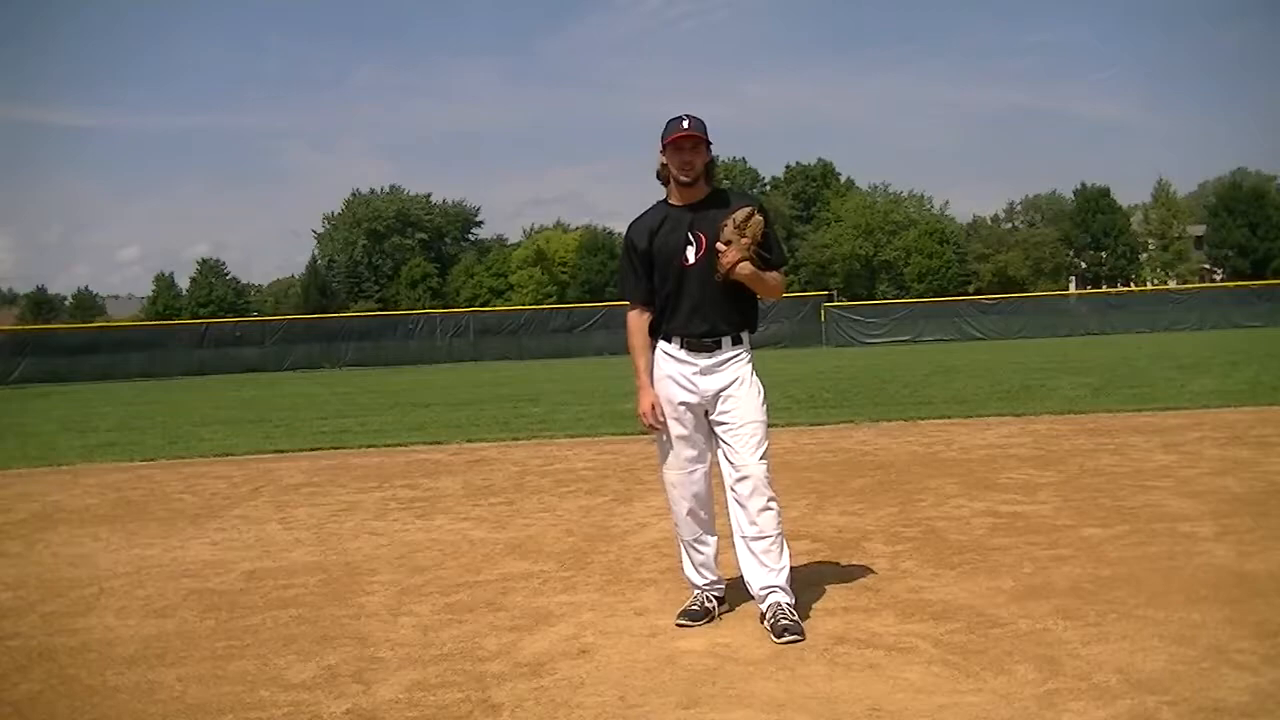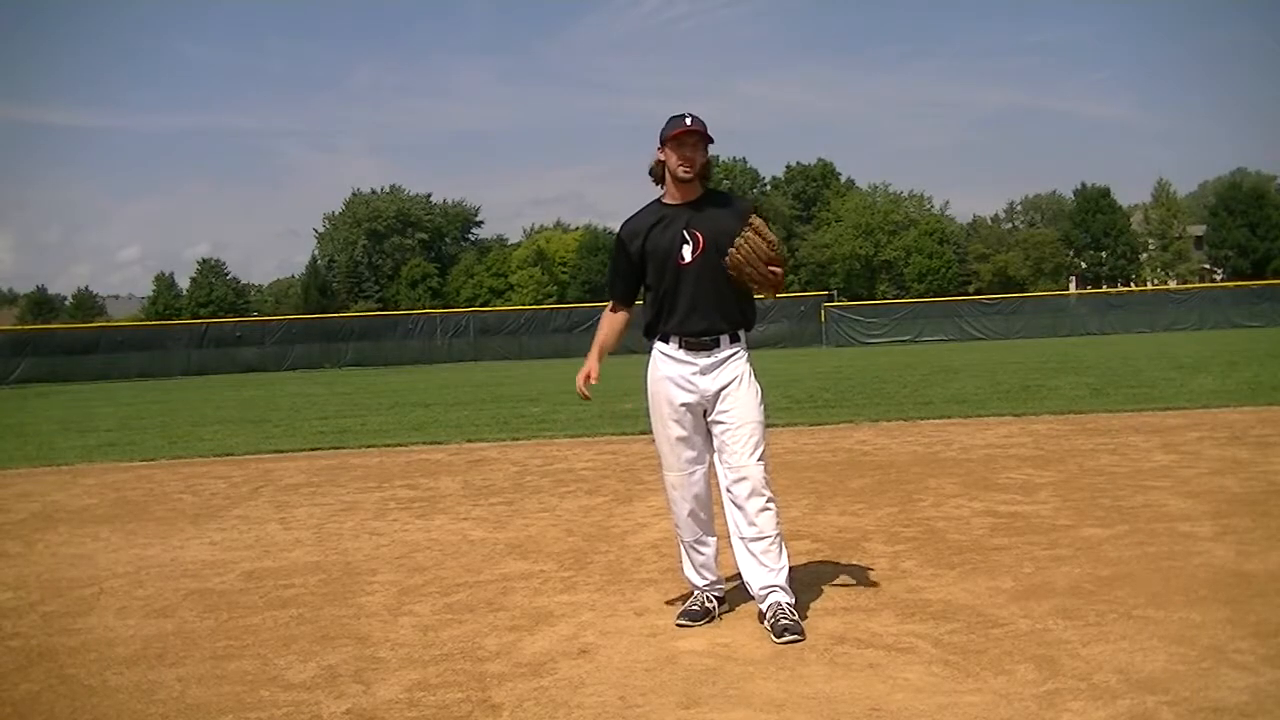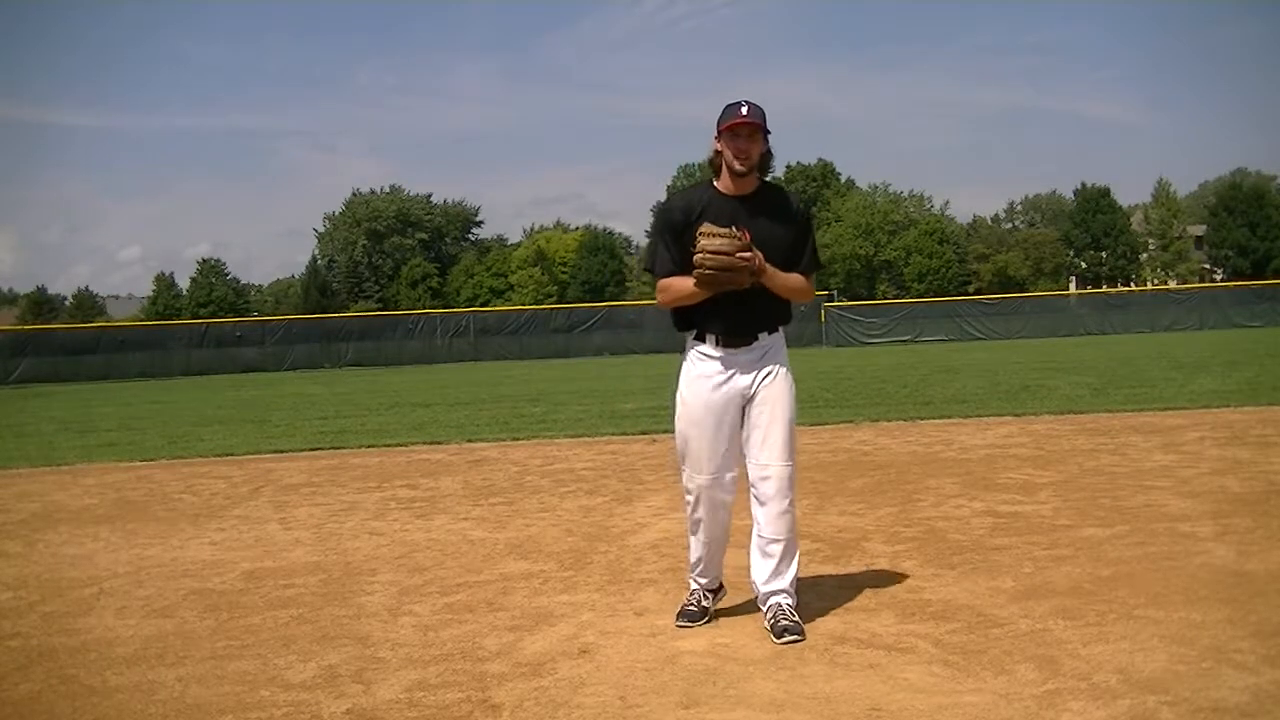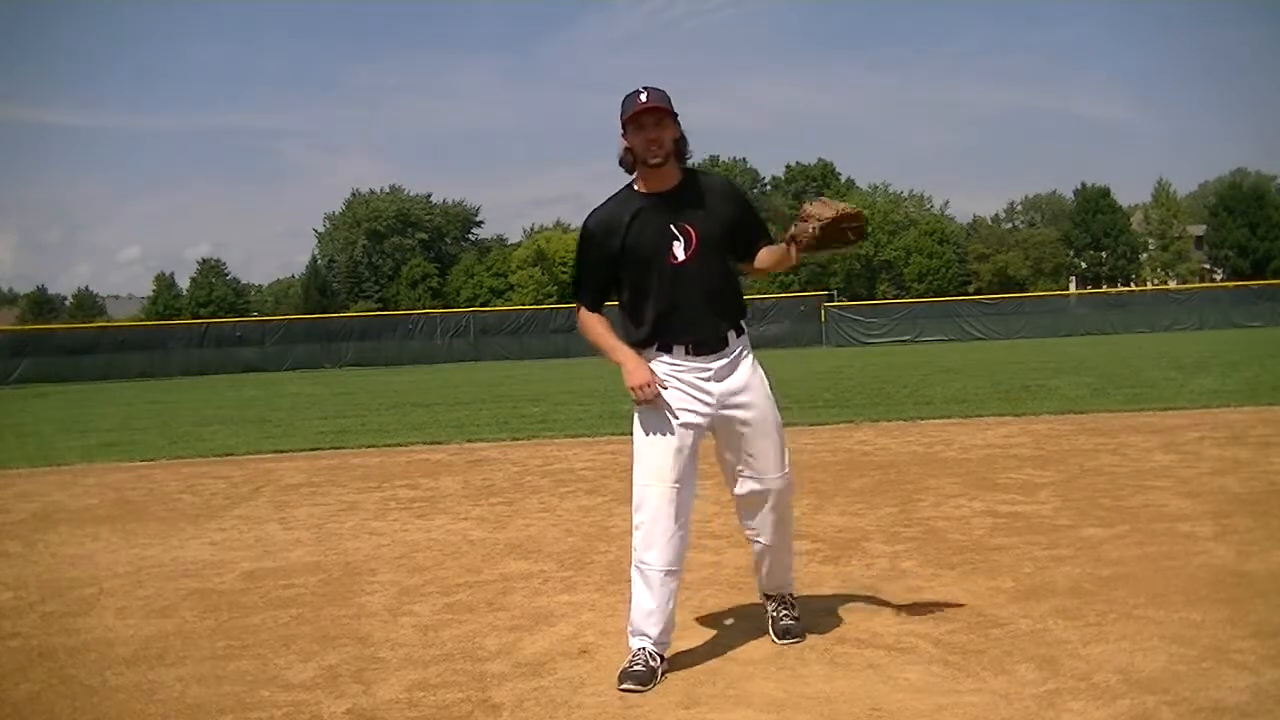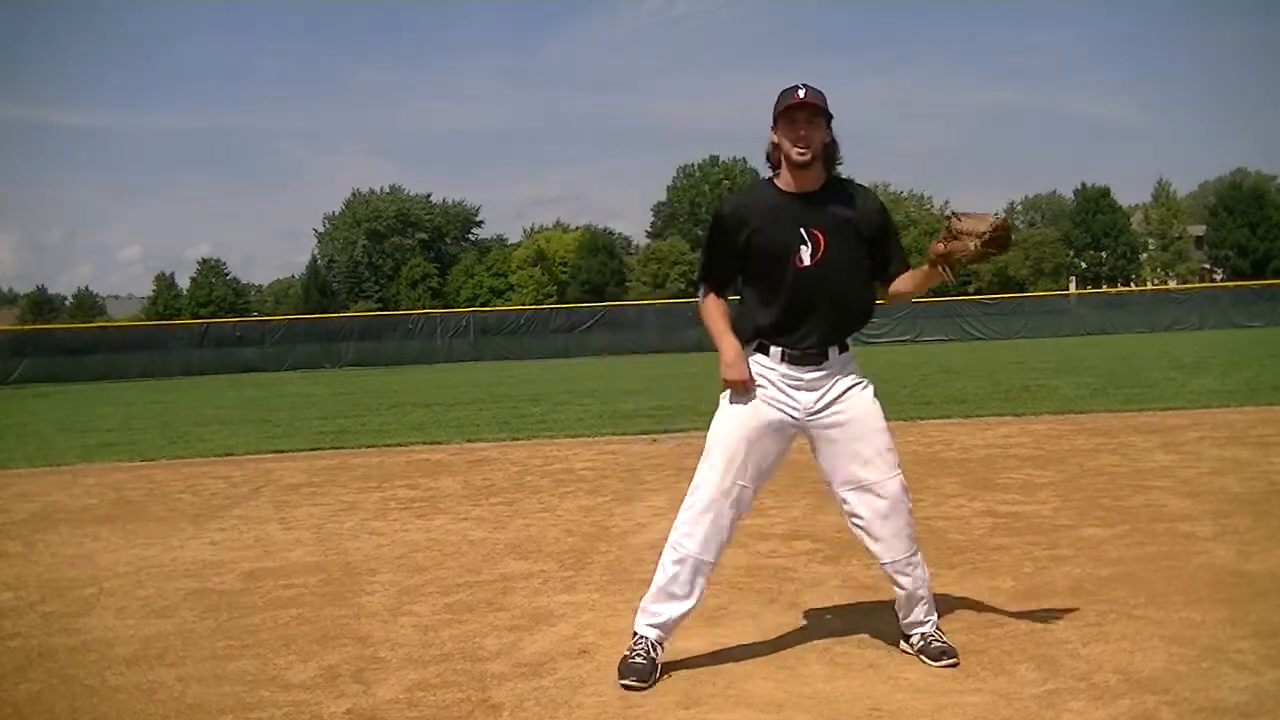
dt=1s
person 1, frame 1
left shoulder: (743, 209)
right shoulder: (645, 228)
left elbow: (777, 286)
right elbow: (639, 311)
left wrist: (747, 271)
right wrist: (644, 385)
left hip: (733, 362)
right hip: (674, 365)
left knee: (751, 478)
right knee: (685, 483)
left ankle: (774, 596)
right ankle: (706, 587)
person 1, frame 2
left shoulder: (737, 211)
right shoulder: (637, 228)
right elbow: (620, 305)
left wrist: (769, 276)
right wrist: (595, 357)
left hip: (729, 361)
right hip: (669, 364)
left knee: (747, 478)
right knee: (683, 484)
left ankle: (774, 595)
right ankle: (705, 588)
person 1, frame 3
left shoulder: (790, 210)
right shoulder: (682, 208)
left elbow: (805, 289)
right elbow: (666, 292)
left wrist: (764, 272)
left hip: (767, 357)
right hip: (706, 359)
left knee: (774, 479)
right knee: (705, 481)
left ankle: (778, 596)
right ankle: (704, 584)
person 1, frame 4
left shoulder: (721, 195)
right shoulder: (608, 220)
left elbow: (756, 259)
right elbow: (587, 310)
left wrist: (799, 246)
right wrist: (628, 360)
left hip: (735, 362)
right hip: (666, 375)
left knee: (769, 484)
right knee: (658, 508)
left ankle: (777, 594)
right ankle: (647, 645)
person 1, frame 5
left shoulder: (862, 206)
right shoulder: (740, 211)
left elbow: (893, 286)
right elbow: (711, 293)
left wrist: (939, 264)
right wrist: (728, 347)
left hip: (838, 378)
right hip: (765, 379)
left knee: (887, 502)
right knee: (710, 503)
left ankle: (918, 625)
right ankle: (650, 633)
